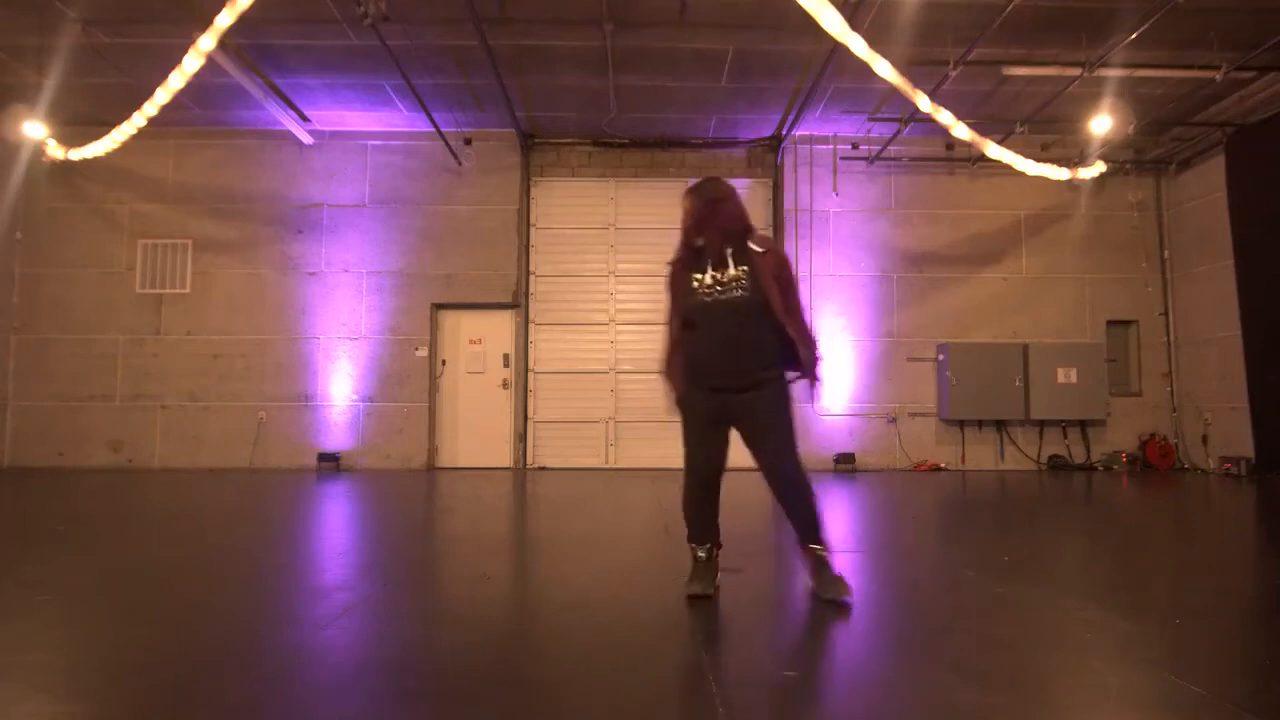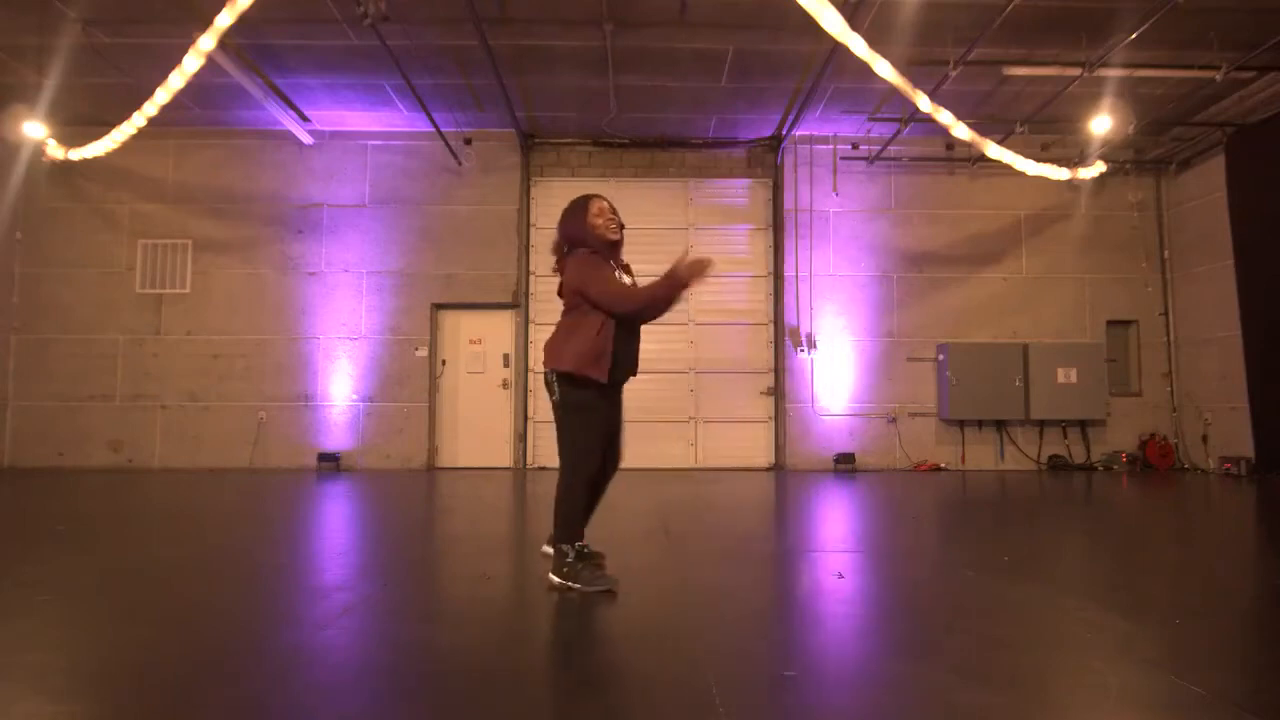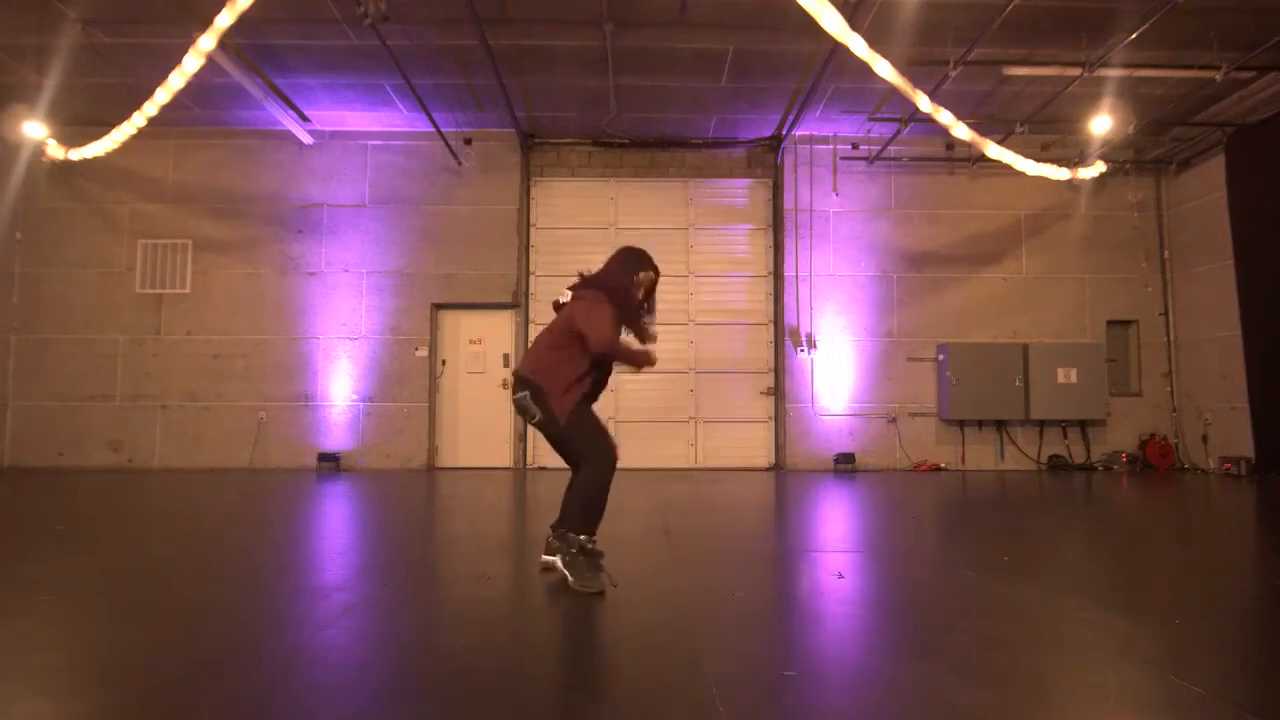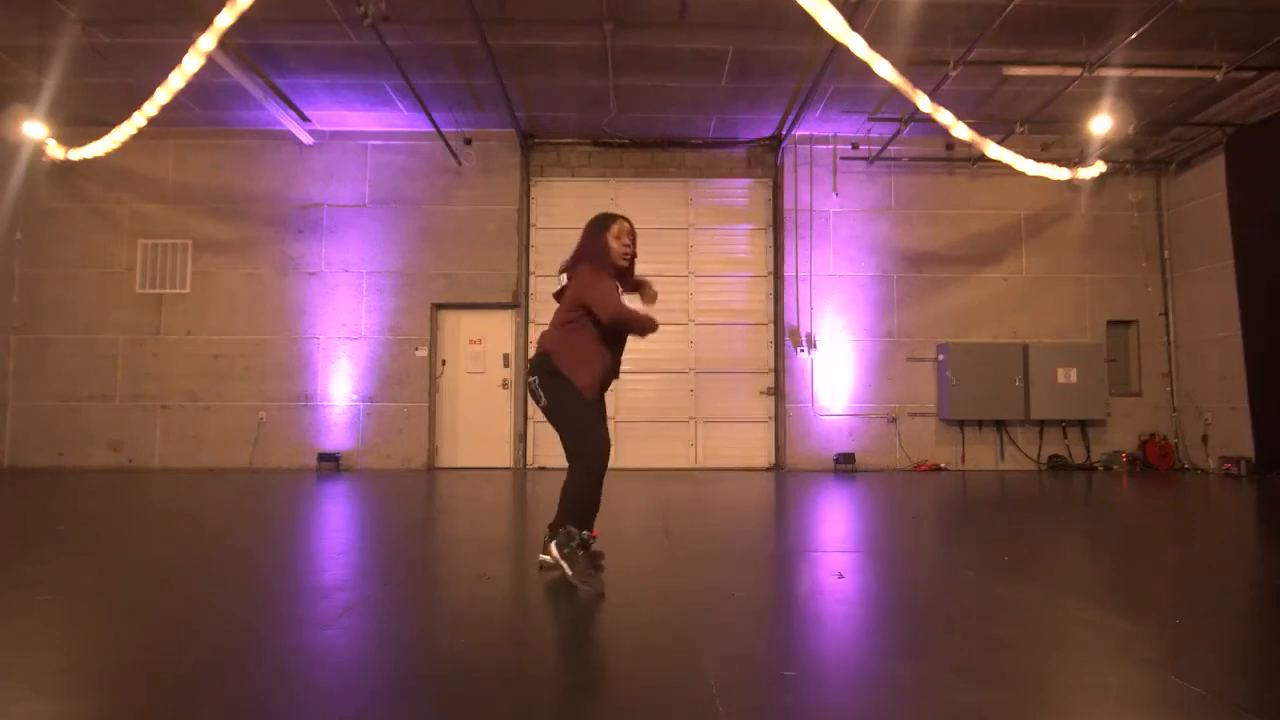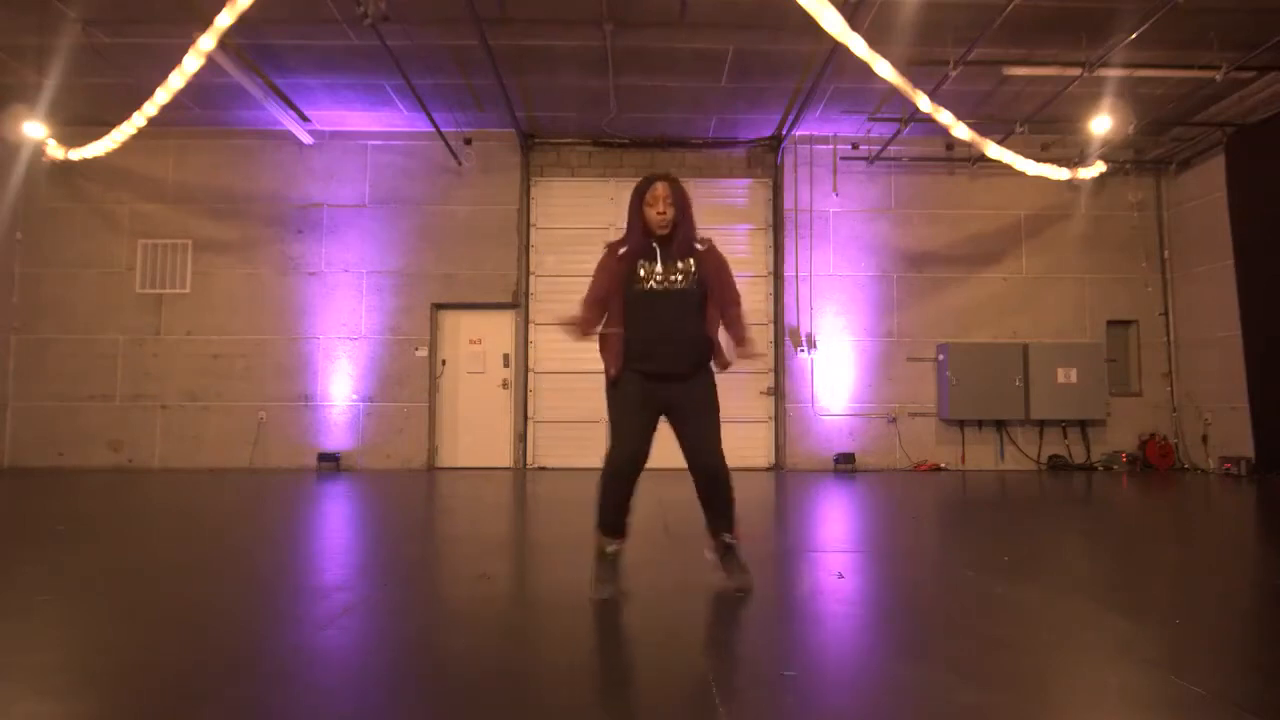
dt=1s
person 1, frame 1
left shoulder: (764, 254)
right shoulder: (683, 266)
left elbow: (792, 309)
right elbow: (677, 325)
left wrist: (810, 358)
right wrist: (672, 375)
left hip: (762, 386)
right hip: (701, 391)
left knee: (785, 472)
right knee: (701, 474)
left ankle: (817, 559)
right ankle: (703, 561)
person 1, frame 2
left shoulder: (610, 264)
right shoulder: (584, 263)
left elbow: (640, 311)
right elbow: (624, 302)
left wrist: (677, 281)
right wrist: (675, 278)
left hip: (603, 378)
right hip: (576, 376)
left knee: (605, 462)
right knee: (580, 465)
left ankle: (563, 538)
right ankle: (567, 561)
person 1, frame 3
left shoulder: (608, 302)
right shoulder: (594, 303)
right elbow: (602, 343)
left wrist: (641, 329)
right wrist: (640, 357)
left hip: (563, 393)
right hip: (542, 392)
left knee: (590, 464)
right knee: (600, 458)
left ankle: (560, 543)
right ankle: (574, 547)
person 1, frame 4
left shoulder: (608, 280)
right shoulder: (591, 275)
right elbow: (614, 315)
left wrist: (640, 285)
right wrist: (647, 322)
left hip: (584, 382)
right hip: (558, 378)
left knee: (589, 460)
right knee: (592, 454)
left ankle: (558, 541)
right ankle: (573, 541)
person 1, frame 5
left shoulder: (704, 254)
right shoulder: (620, 257)
left elbow: (728, 299)
right elbow: (596, 299)
left wrist: (740, 339)
right wrist: (586, 321)
left hip: (691, 379)
right hip: (634, 378)
left knee: (708, 463)
right knee: (623, 461)
left ankle: (725, 544)
right ankle: (608, 553)
